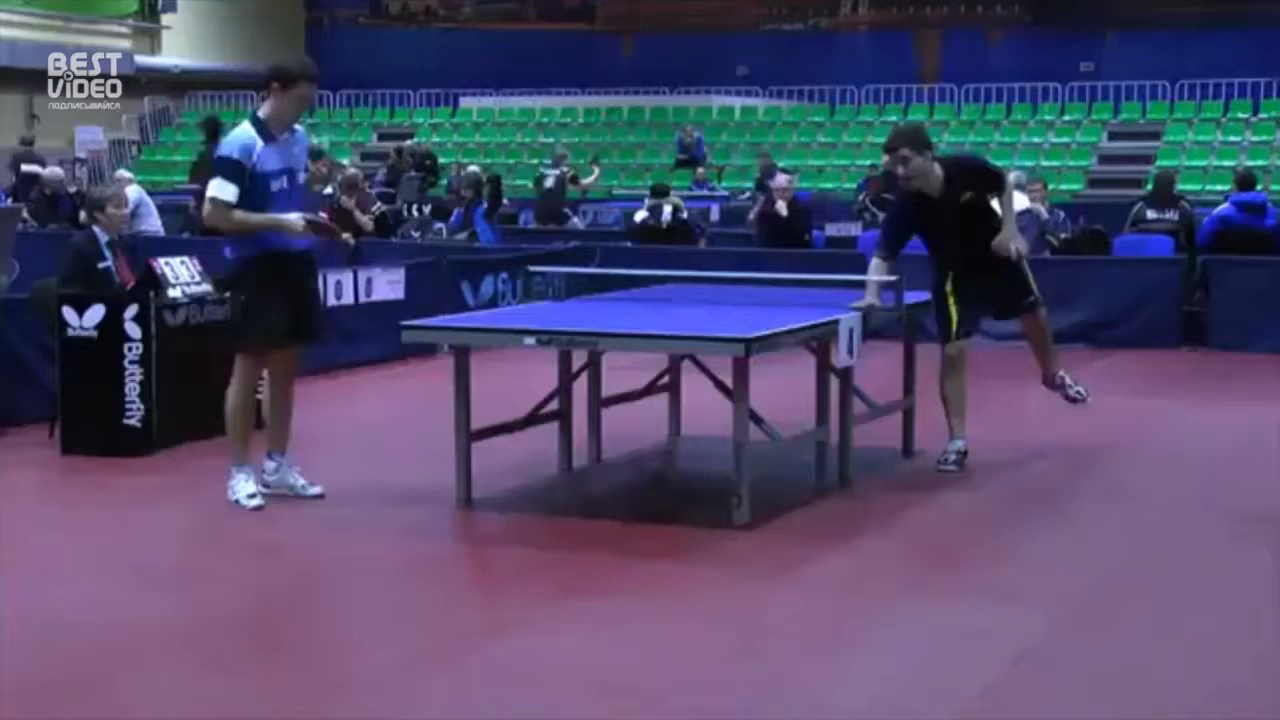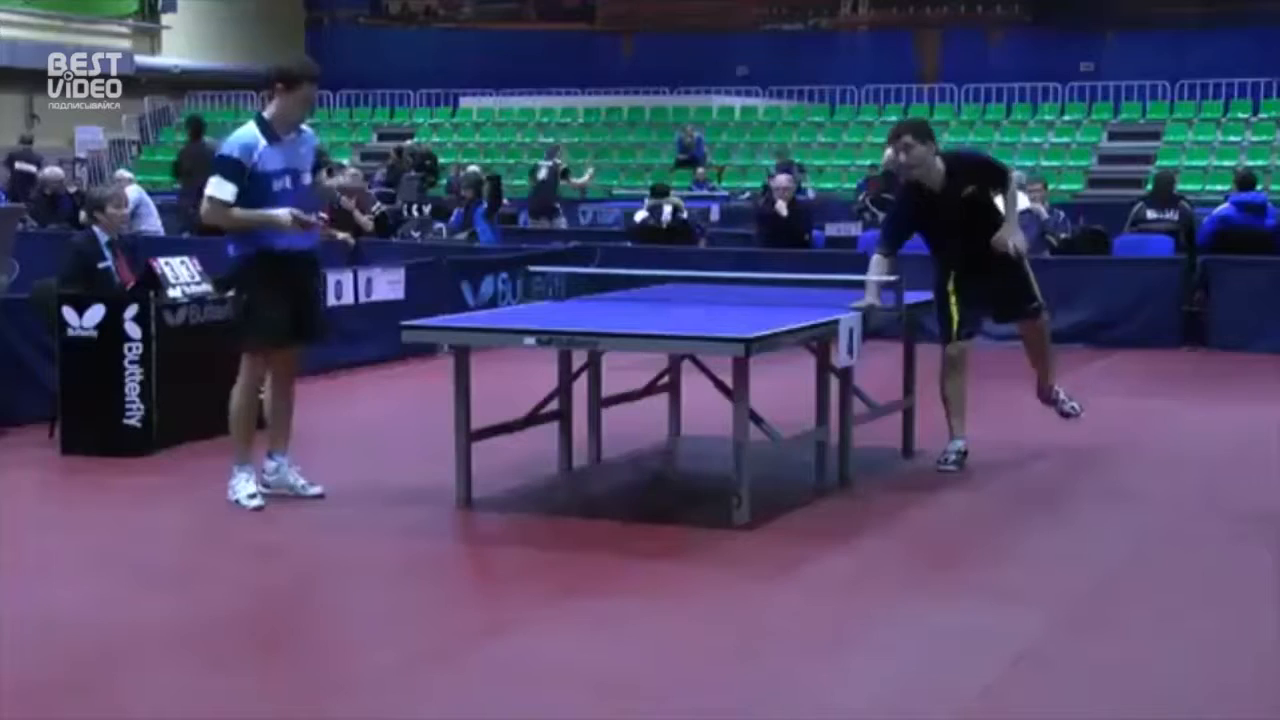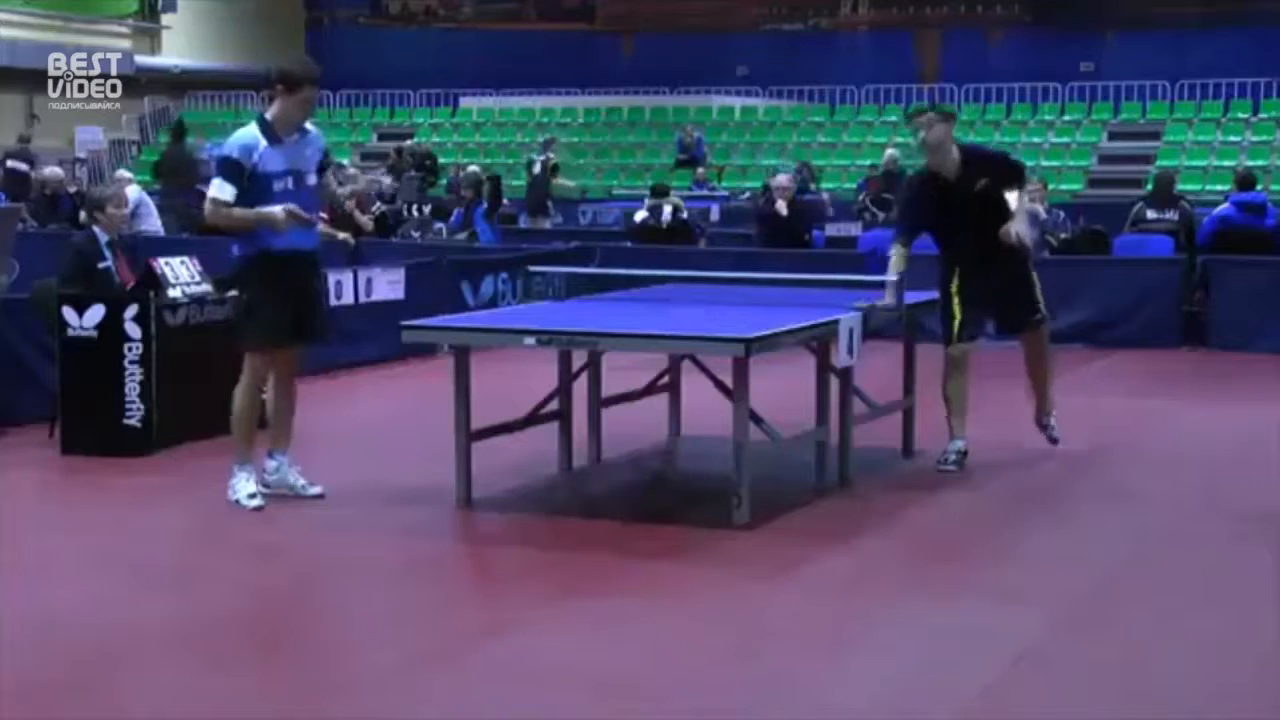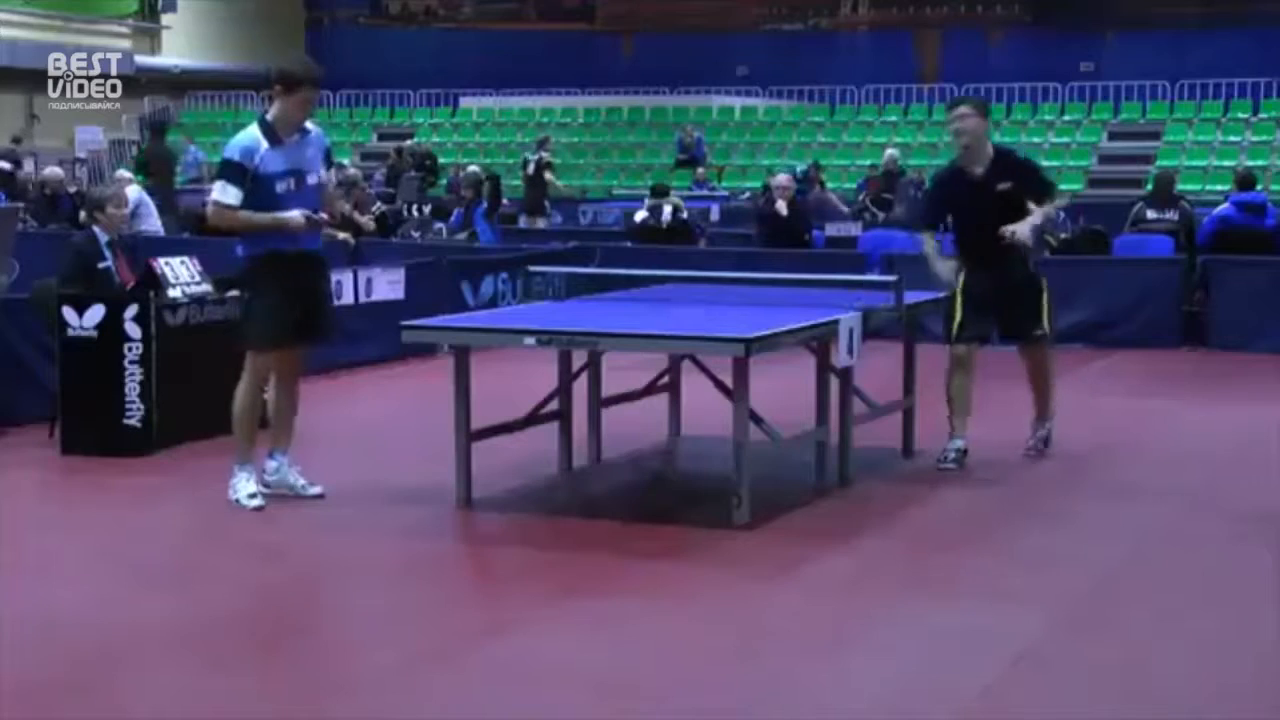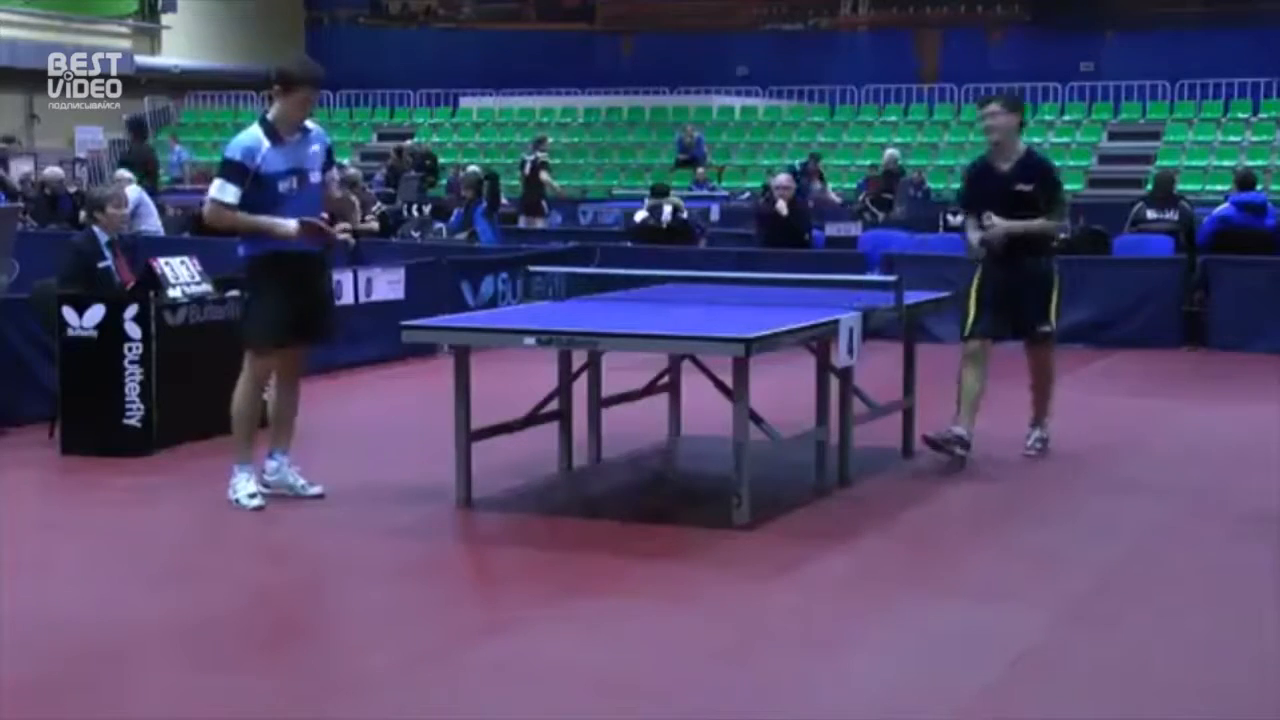
dt=0.2s
person 1, frame 1
left shoulder: (299, 139)
right shoulder: (239, 145)
right elbow: (214, 214)
right wrist: (277, 222)
left hip: (297, 263)
right hip: (257, 268)
left knee: (286, 370)
right knee: (250, 369)
left ankle: (276, 466)
right ankle: (240, 472)
person 1, frame 2
left shoulder: (308, 139)
right shoulder: (242, 145)
right elbow: (211, 211)
right wrist: (268, 218)
left hip: (301, 264)
right hip: (261, 267)
left knee: (287, 370)
right knee: (255, 369)
left ankle: (277, 465)
right ankle: (241, 472)
person 1, frame 3
left shoulder: (314, 139)
right shoulder: (243, 145)
right elbow: (214, 211)
right wrist: (266, 214)
left hip: (305, 263)
right hip: (264, 266)
left knee: (288, 368)
right knee: (257, 369)
left ankle: (278, 465)
right ankle: (242, 473)
person 1, frame 4
left shoulder: (316, 138)
right shoulder: (246, 147)
right elbow: (217, 214)
left wrist: (331, 208)
right wrist: (281, 219)
left hip: (309, 264)
right hip: (268, 268)
left knee: (291, 369)
right knee: (259, 368)
left ankle: (278, 466)
right ankle: (242, 472)
person 1, frame 5
left shoulder: (318, 138)
right shoulder: (247, 147)
right elbow: (213, 212)
right wrist: (275, 226)
left hip: (311, 265)
right hip: (269, 267)
left knee: (292, 369)
right knee: (258, 368)
left ankle: (278, 465)
right ankle: (242, 472)
person 2, frame 1
left shoulder: (968, 168)
right shoulder: (906, 206)
left elbow: (1003, 185)
right elbow: (882, 255)
left wrist: (1010, 228)
right wrist: (872, 294)
left hip: (999, 257)
right hip: (957, 274)
left knee: (1035, 315)
right knee: (953, 353)
left ankle: (1052, 373)
right ankle: (957, 441)
person 2, frame 2
left shoulder: (971, 164)
right shoulder: (907, 201)
left elbow: (1008, 183)
right elbow: (884, 250)
left wrist: (1011, 225)
right wrist: (872, 292)
left hip: (1002, 258)
right hip: (957, 274)
left knee: (1035, 323)
right knee: (954, 353)
left ankle: (1048, 387)
right ankle: (957, 441)
person 2, frame 3
left shoulder: (988, 160)
right shoulder: (919, 188)
left elbow: (1023, 184)
right elbow: (901, 242)
left wrist: (1019, 217)
right wrist: (892, 288)
left hip: (1009, 261)
right hip: (963, 272)
left knee: (1036, 337)
right knee: (957, 354)
left ankle: (1044, 412)
right ankle: (957, 441)
person 2, frame 4
left shoulder: (1015, 165)
right shoulder: (945, 180)
left elbow: (1051, 201)
right elbow: (928, 231)
left wrist: (1029, 223)
right wrist: (939, 263)
left hip: (1019, 271)
right hip: (974, 274)
left knee: (1036, 351)
right knee: (961, 355)
left ankle: (1043, 422)
right ankle: (957, 441)
person 2, frame 5
left shoulder: (1040, 168)
right shoulder: (977, 171)
left elbow: (1057, 224)
left wrist: (1009, 227)
right wrist: (975, 236)
left hip: (1034, 271)
right hip: (992, 271)
left knee: (1039, 351)
right knee: (974, 350)
left ankle: (1039, 428)
right ankle: (961, 431)
